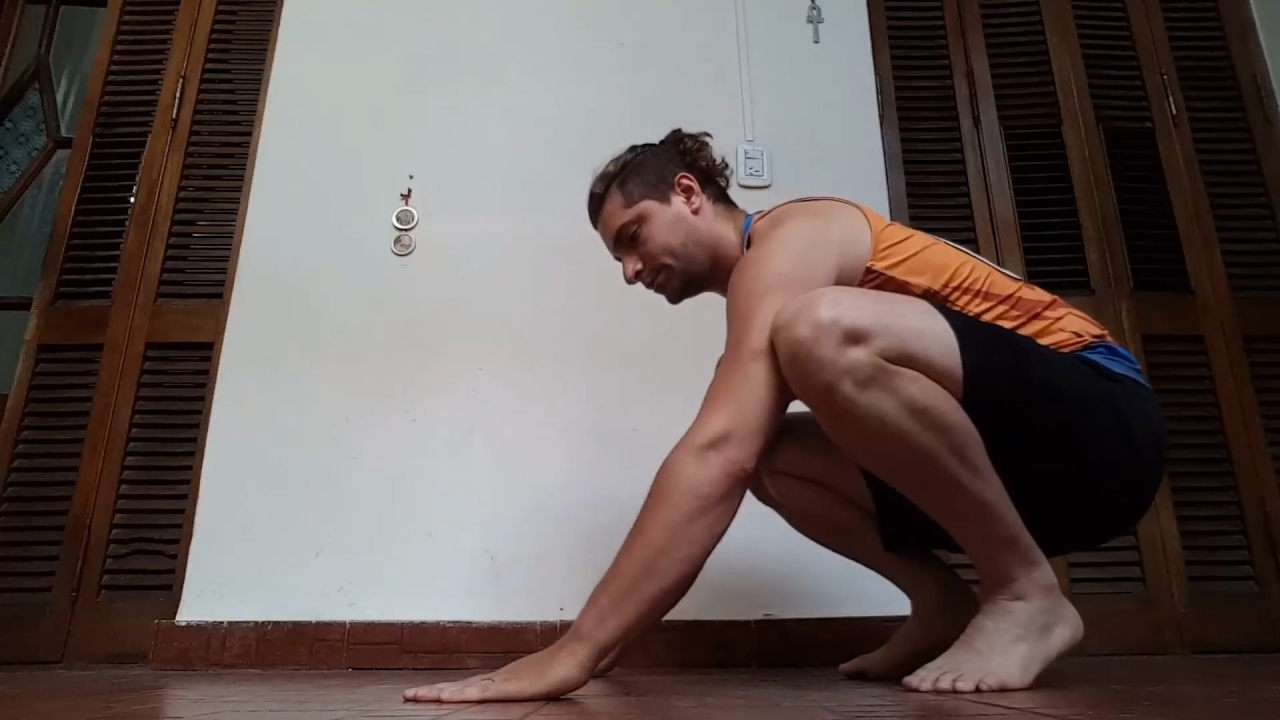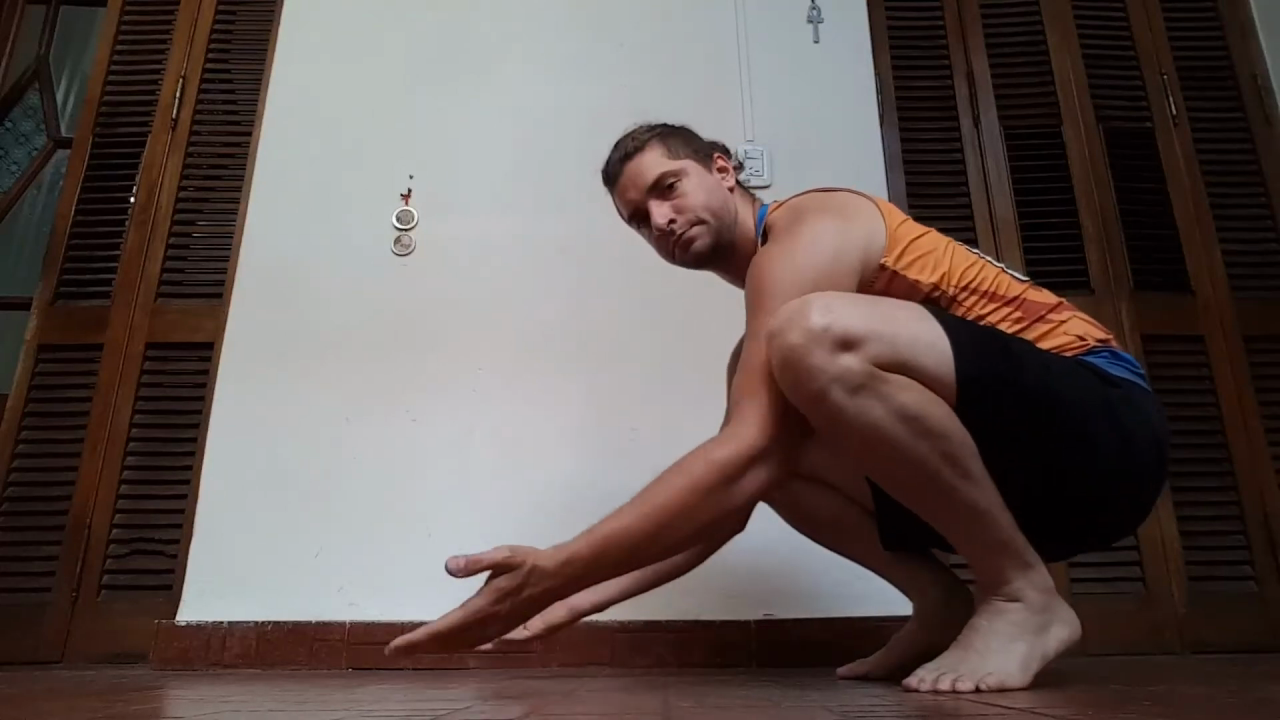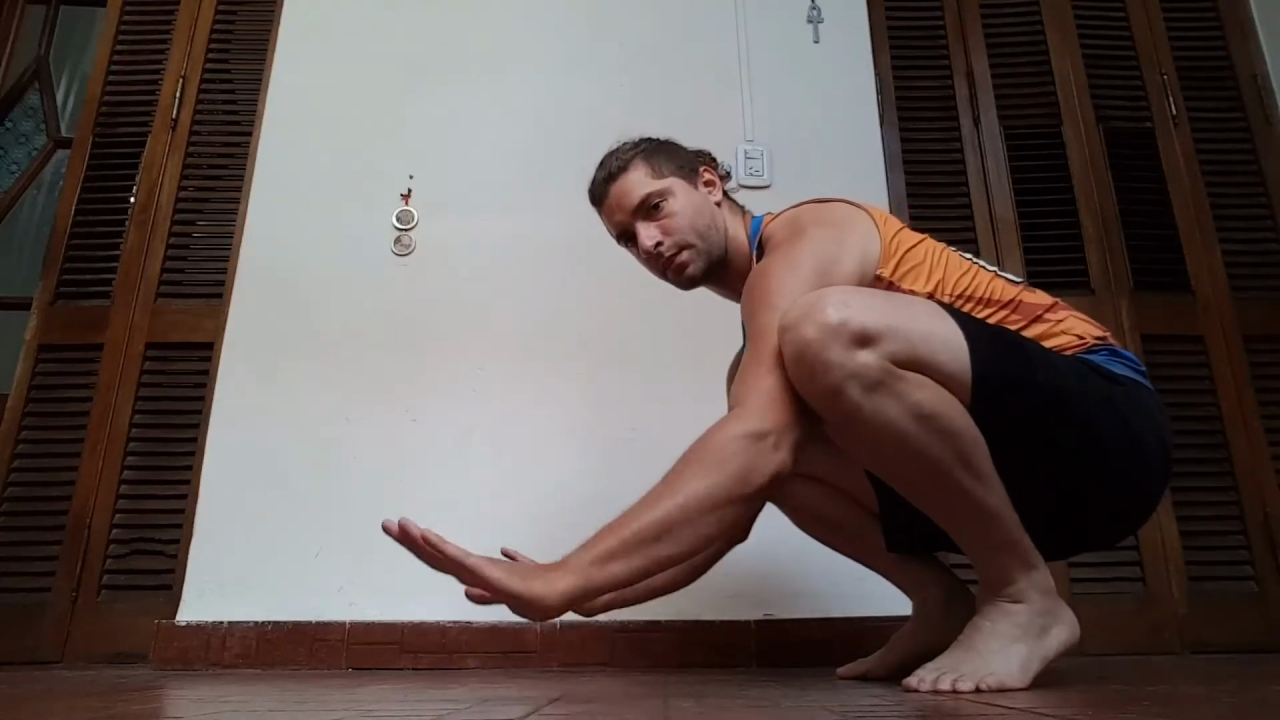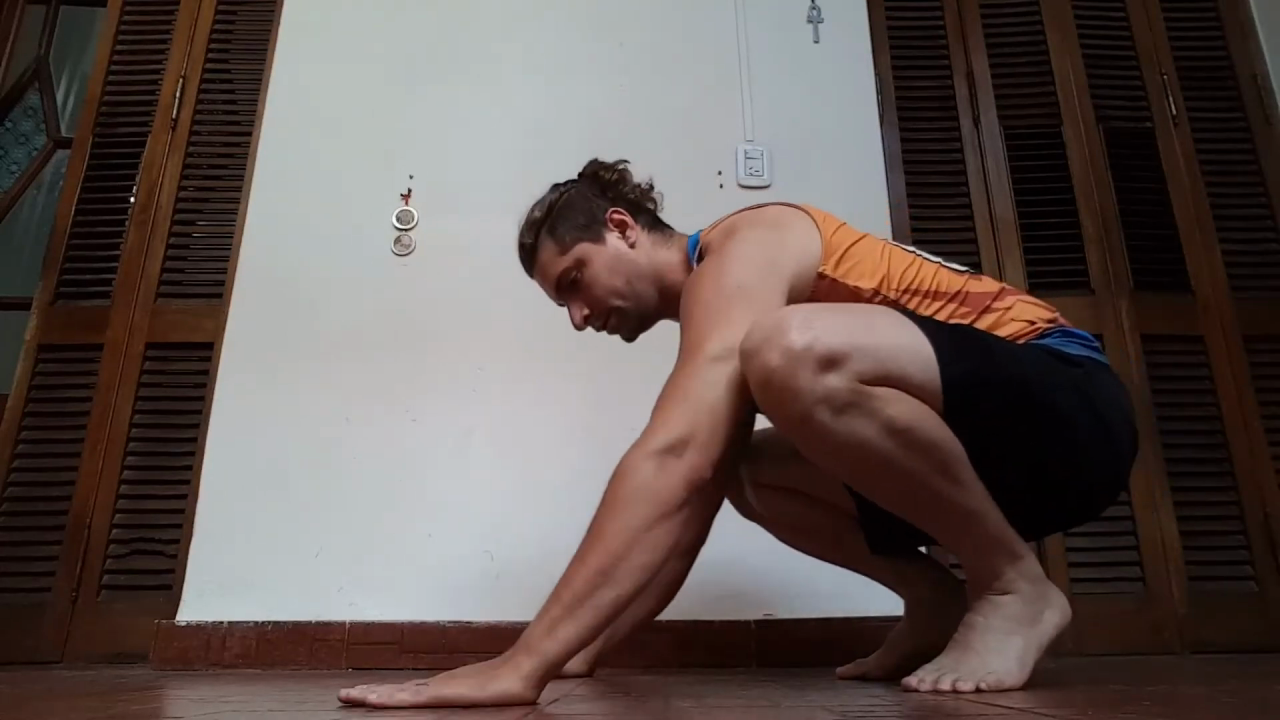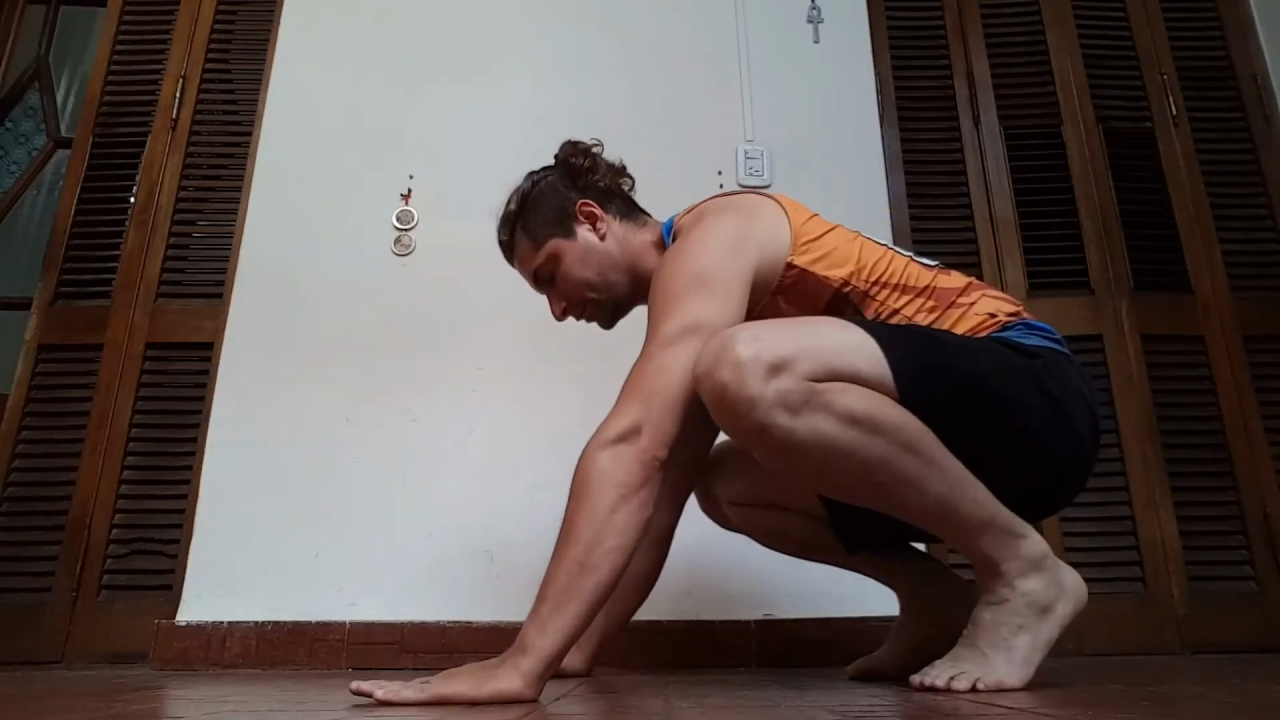
dt=1s
person 1, frame 1
left shoulder: (787, 240)
right shoulder: (762, 305)
left elbow: (715, 456)
right elbow: (731, 462)
left wrist: (576, 651)
right wrist: (596, 640)
left hip: (1098, 421)
right hip: (1014, 462)
left knee: (825, 329)
left ankle: (1025, 596)
right ankle: (947, 604)
person 1, frame 2
left shoulder: (809, 230)
right shoulder: (758, 346)
left elbow: (750, 459)
right elbow: (726, 502)
left wrist: (553, 571)
right wrist: (585, 594)
left hip: (1099, 421)
right hip: (1011, 467)
left knee: (815, 336)
left ankle: (1022, 595)
right ankle: (945, 605)
person 1, frame 3
left shoulder: (803, 239)
right shoulder: (764, 348)
left elbow: (757, 445)
right elbow: (726, 516)
left wrist: (566, 579)
right wrist: (587, 588)
left hip: (1103, 423)
right hip: (1013, 466)
left knee: (830, 330)
left ankle: (1021, 597)
right ankle: (944, 604)
person 1, frame 4
left shoulder: (739, 252)
right shoulder: (719, 320)
left elbow: (672, 461)
right elbow: (686, 505)
left wrist: (525, 663)
right wrist: (583, 649)
left hip: (1067, 406)
right hip: (990, 436)
left knee: (794, 352)
right knee: (750, 472)
left ankle: (1013, 590)
right ankle: (941, 604)
person 1, frame 5
left shoulder: (711, 235)
right shoulder: (692, 312)
left elbow: (634, 446)
right elbow: (659, 485)
left wrist: (525, 663)
right wrist: (579, 650)
left hip: (1031, 396)
right hip: (962, 426)
left knee: (748, 372)
right knee: (723, 483)
left ankle: (1020, 572)
right ankle: (937, 598)
